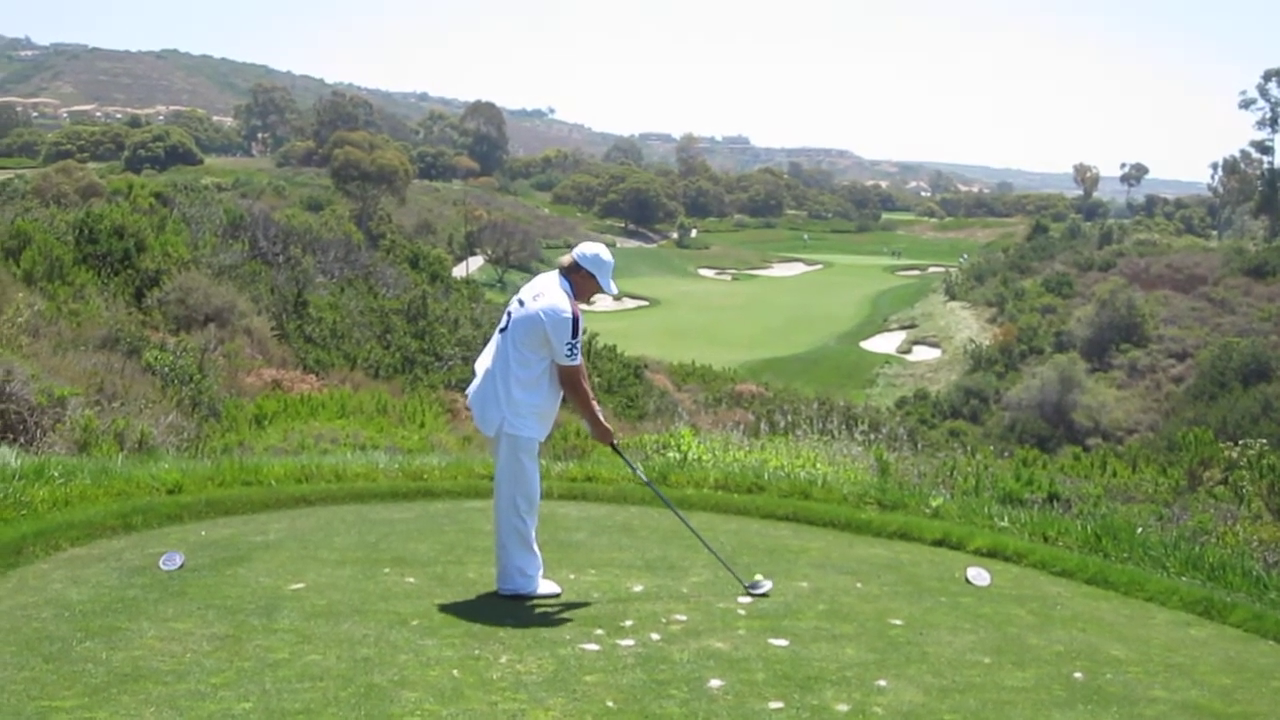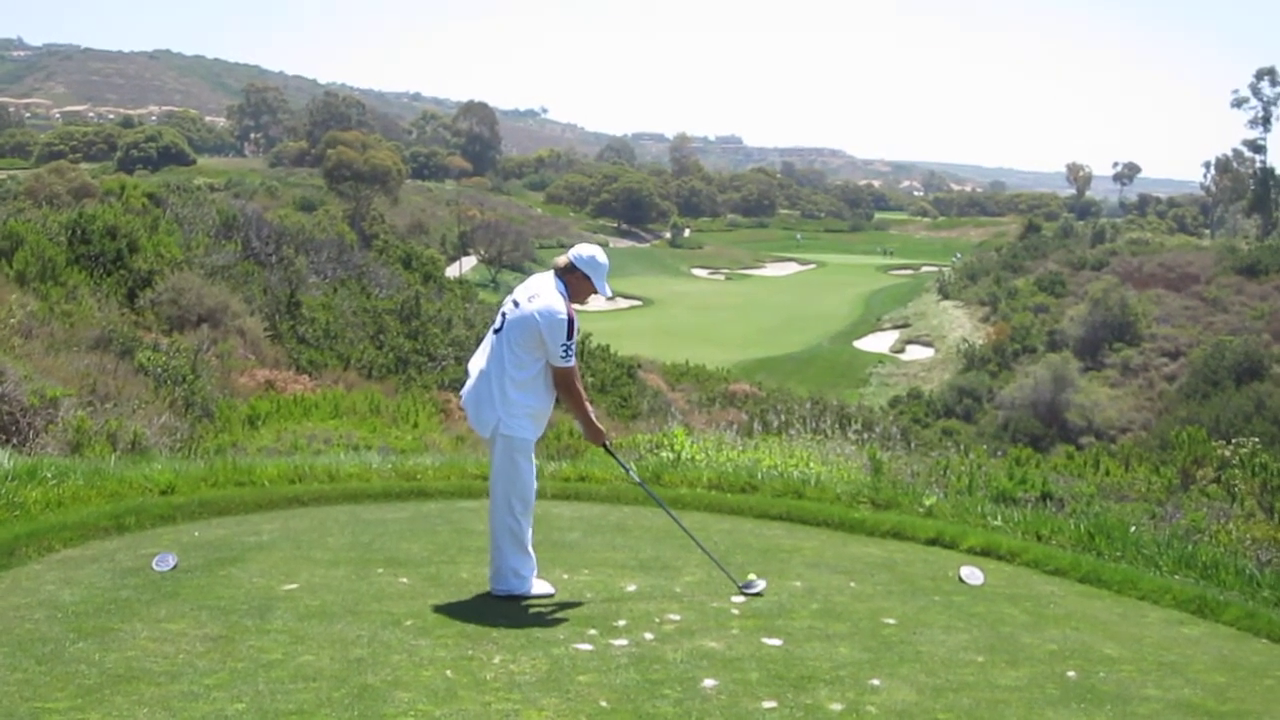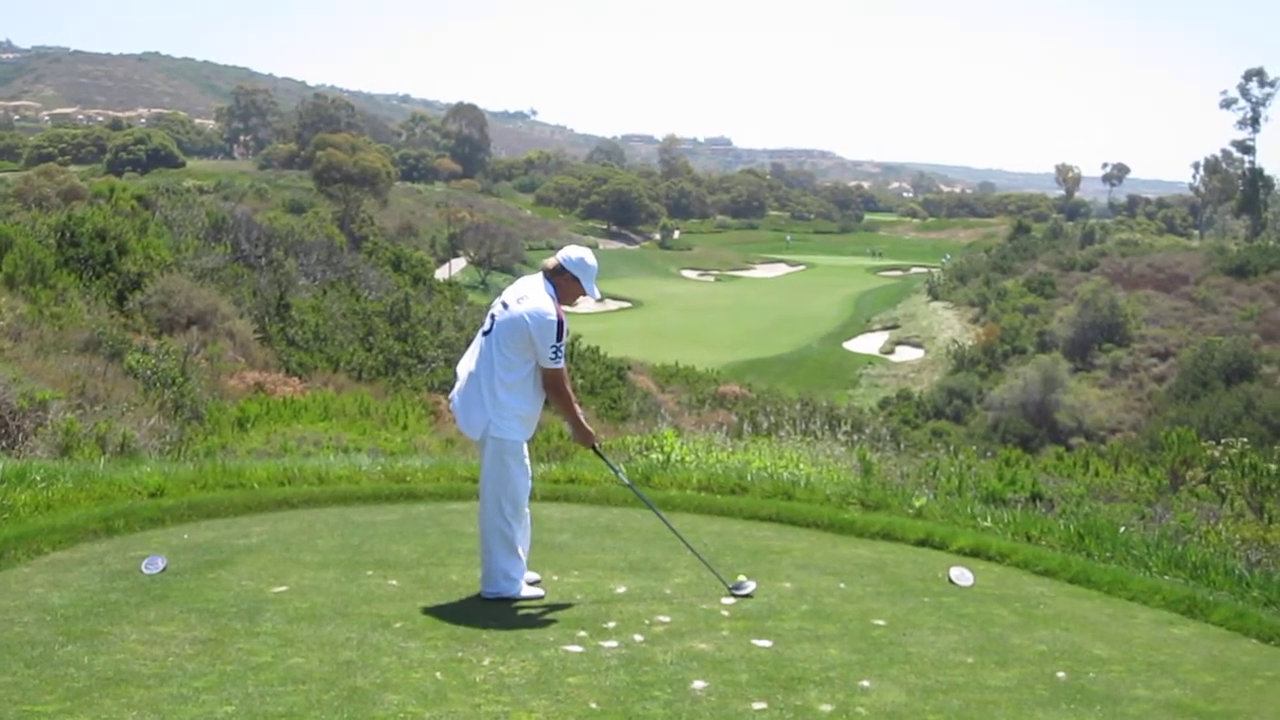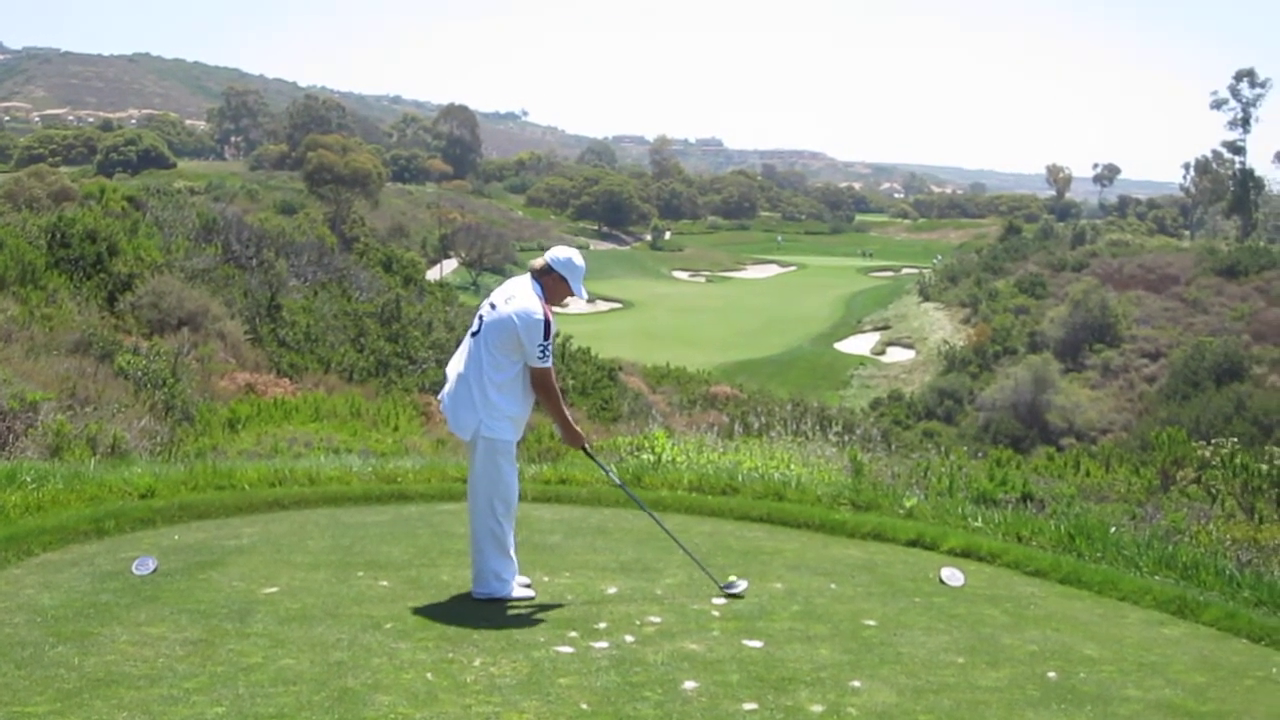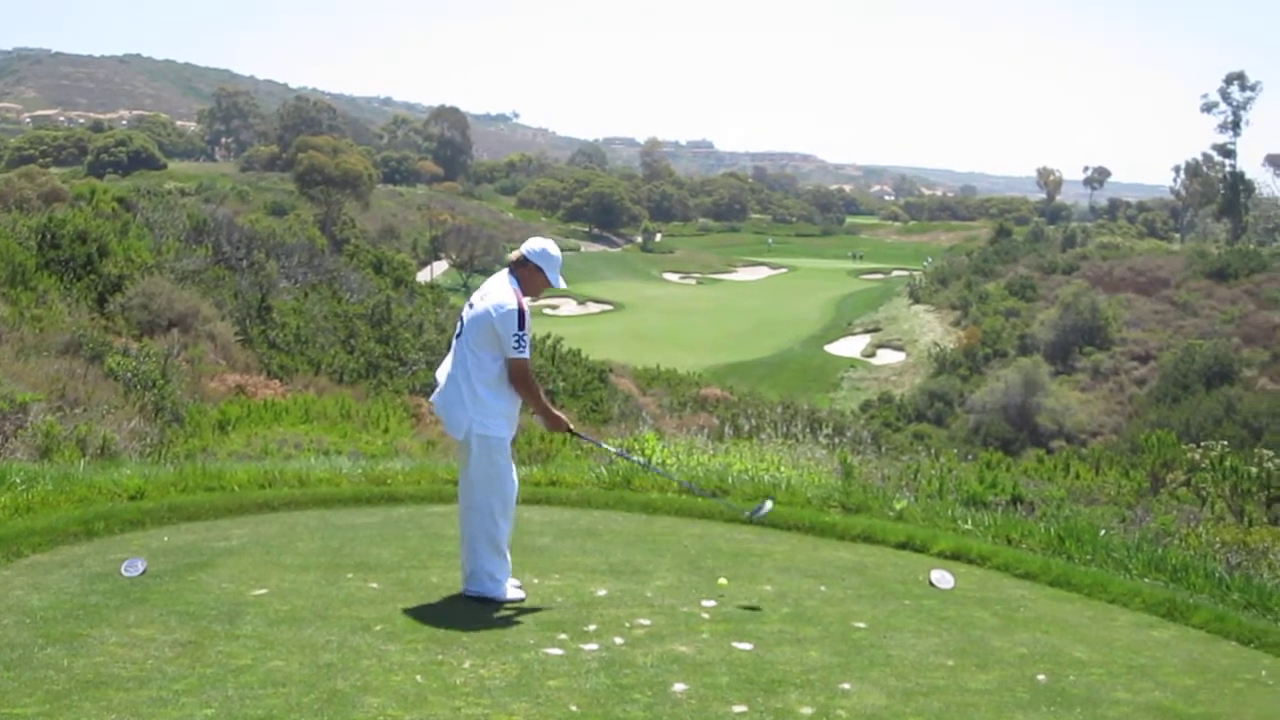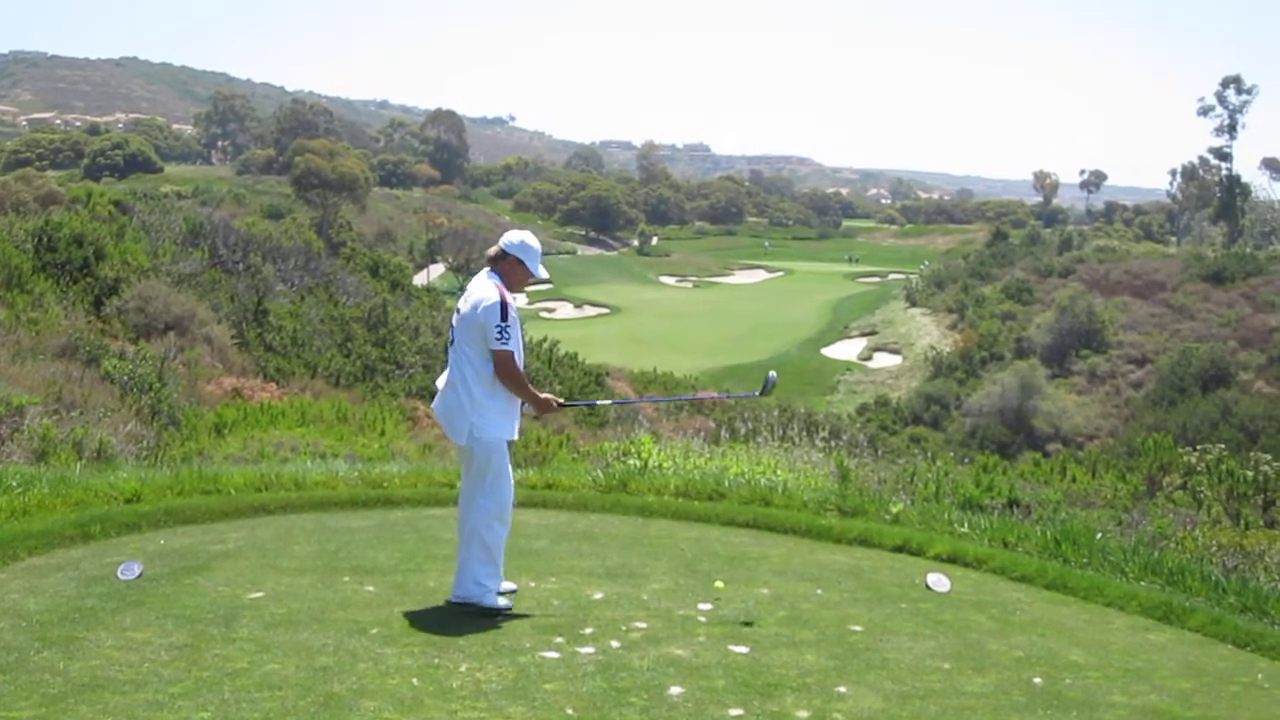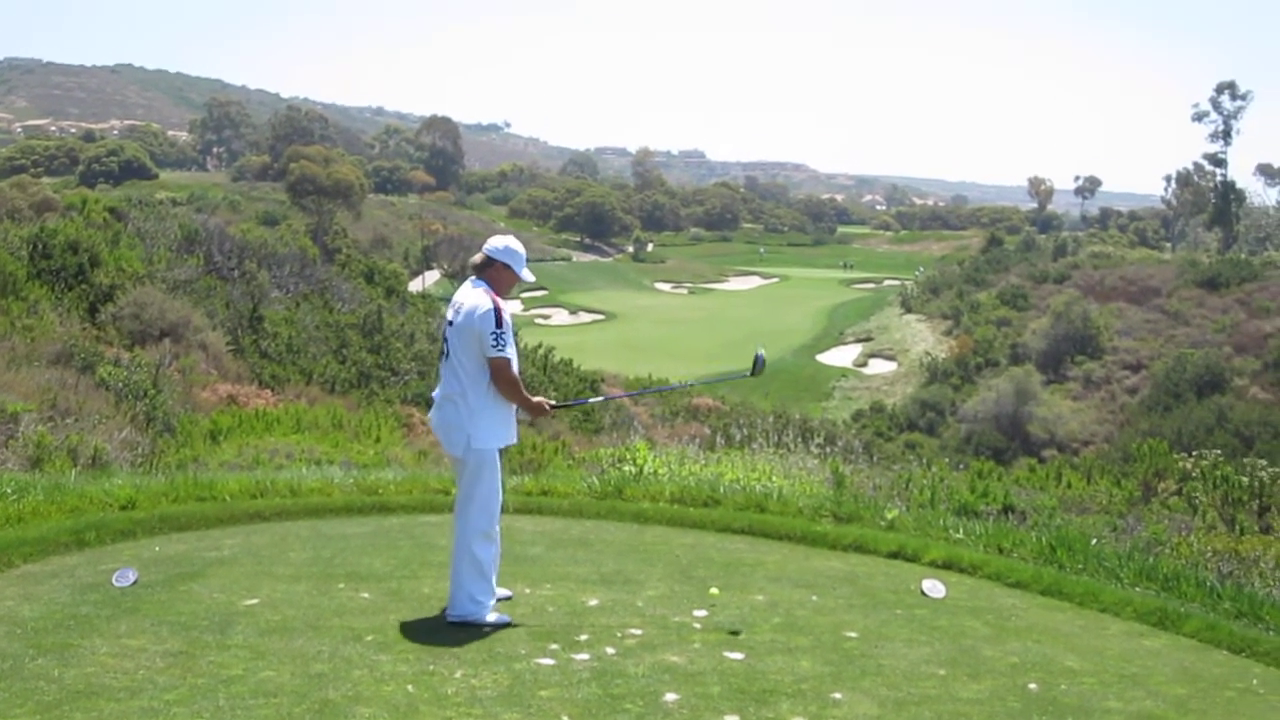
dt=0.2s
person 1, frame 1
left shoulder: (545, 283)
right shoulder: (563, 311)
left elbow: (574, 364)
right elbow: (571, 380)
left wrist: (593, 405)
right wrist: (596, 423)
left hip: (504, 398)
right hip: (514, 408)
left knee: (517, 494)
right knee: (519, 496)
left ankle: (520, 571)
right ankle: (519, 580)
person 1, frame 2
left shoulder: (539, 283)
right shoulder: (558, 313)
left elbow: (566, 366)
right elbow: (564, 382)
left wrist: (585, 405)
right wrist: (589, 424)
left hip: (500, 398)
right hip: (508, 408)
left knee: (516, 492)
right knee: (514, 496)
left ankle: (514, 571)
right ankle: (513, 580)
person 1, frame 3
left shoulder: (527, 285)
right shoulder: (548, 315)
left elbow: (555, 368)
right elbow: (553, 384)
left wrist: (574, 407)
right wrist: (578, 426)
left hip: (491, 400)
right hip: (497, 409)
left knee: (514, 488)
right knee: (505, 497)
left ankle: (510, 568)
right ankle: (503, 582)
person 1, frame 4
left shoulder: (515, 287)
right shoulder: (536, 315)
right elbow: (542, 383)
left wrist: (561, 412)
right wrist: (567, 427)
left hip: (480, 402)
right hip: (487, 410)
left knee: (494, 494)
right knee: (496, 497)
left ankle: (497, 571)
right ankle: (493, 582)
person 1, frame 5
left shoulder: (496, 285)
right shoulder: (512, 307)
right elbow: (520, 375)
left wrist: (539, 407)
right wrist: (548, 414)
left hip: (470, 404)
right hip: (480, 411)
left knee: (479, 493)
right knee: (497, 494)
left ankle: (484, 573)
right ankle: (487, 581)
person 1, frame 6
left shoulder: (481, 286)
right shoulder: (496, 300)
right elbow: (506, 369)
left wrist: (526, 397)
right wrist: (535, 399)
left hip: (470, 408)
right hip: (481, 414)
left knee: (479, 496)
right knee: (494, 499)
left ankle: (479, 578)
right ankle: (475, 586)
person 1, frame 7
left shoulder: (464, 295)
right shoulder: (489, 308)
right elbow: (502, 376)
left wrist: (521, 401)
right wrist: (529, 404)
left hip: (463, 417)
right hip: (476, 425)
left knee: (477, 508)
right knee: (479, 515)
left ankle: (477, 586)
right ankle: (468, 605)
